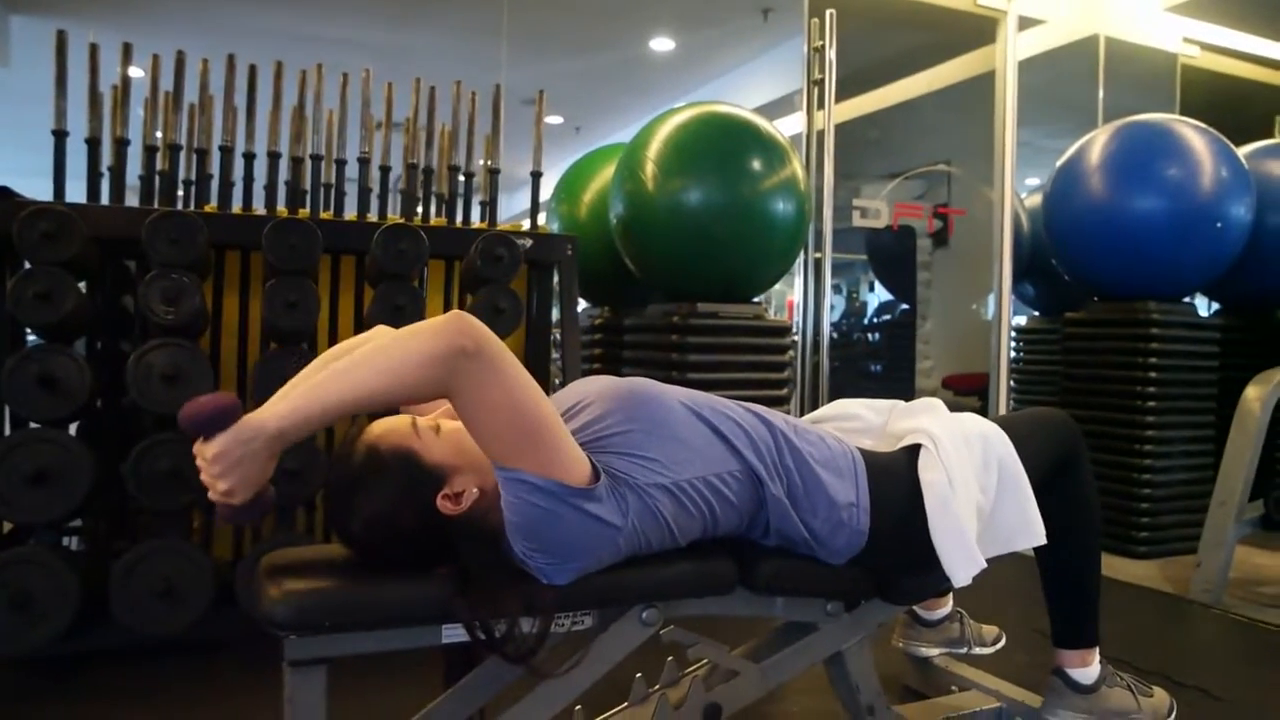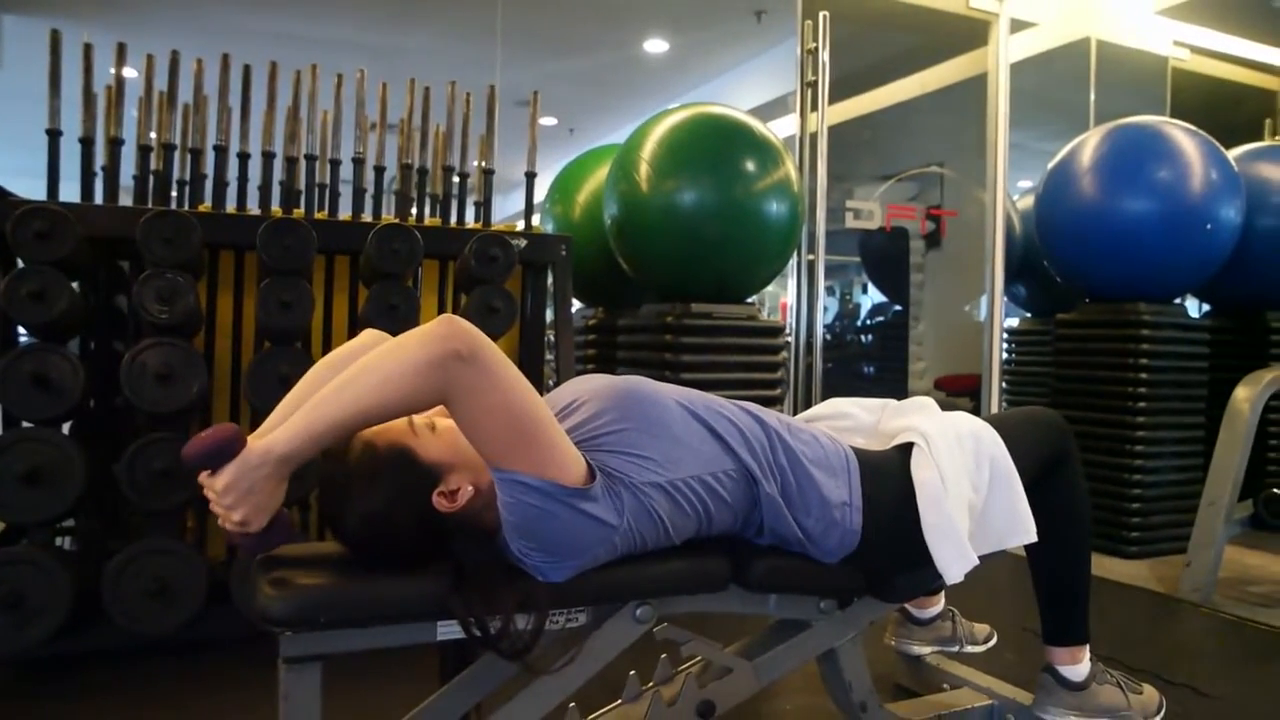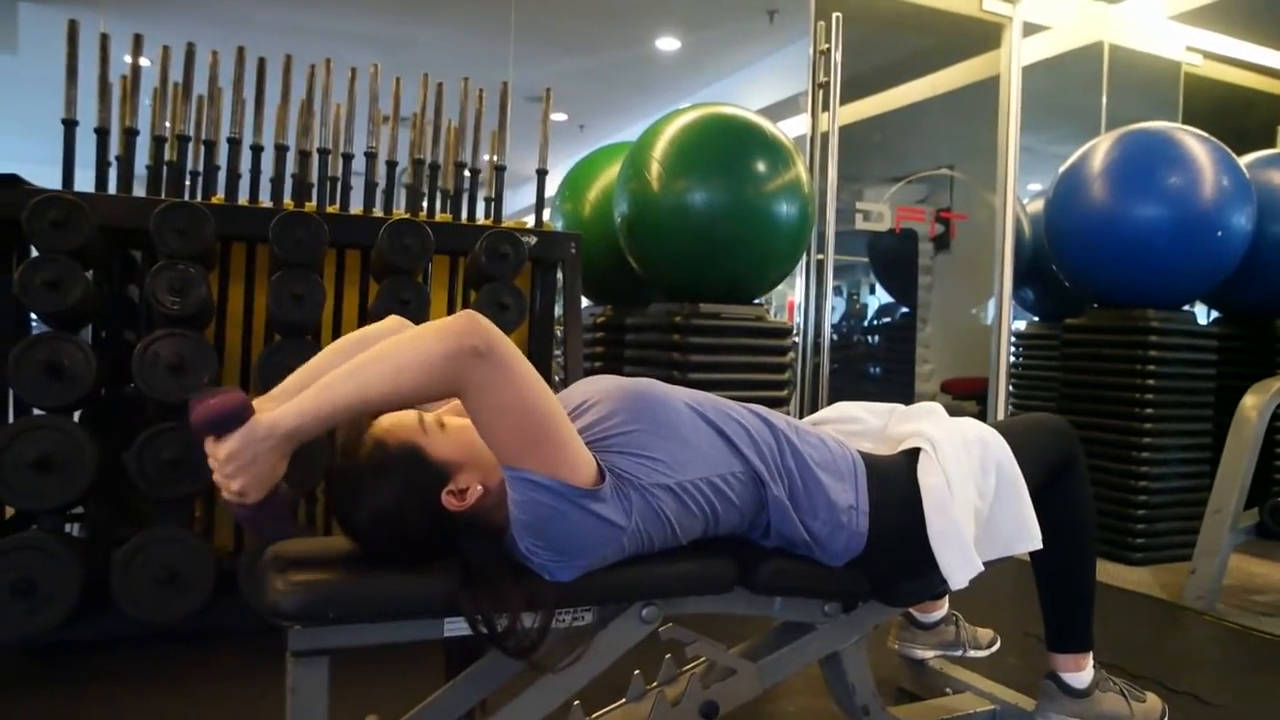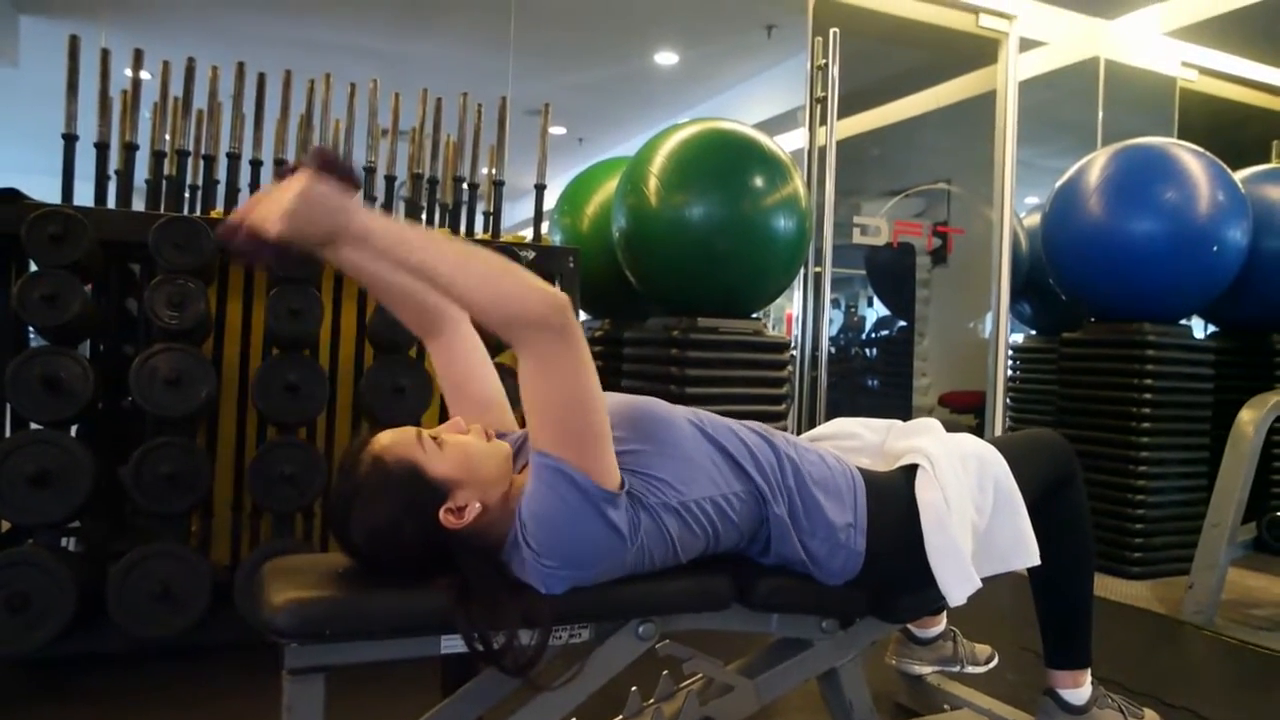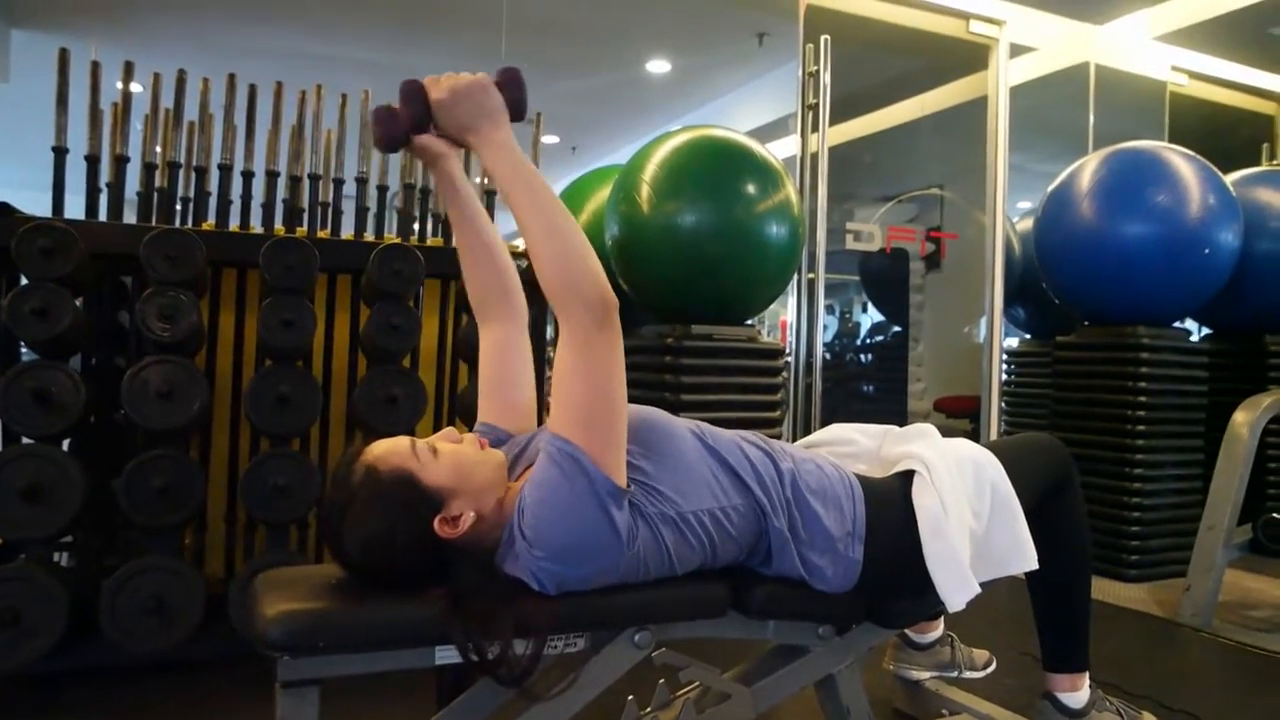
dt=0.5s
person 1, frame 1
left shoulder: (492, 477)
right shoulder: (555, 521)
left elbow: (386, 342)
right elbow: (458, 342)
left wrist: (262, 416)
right wrist: (263, 436)
right hip: (855, 508)
left knee: (932, 418)
right knee: (1056, 438)
left ankle: (931, 617)
person 1, frame 2
left shoulder: (485, 481)
right shoulder: (551, 520)
left elbow: (377, 344)
right elbow: (452, 345)
left wrist: (259, 440)
right wrist: (270, 460)
right hip: (848, 507)
left knee: (923, 421)
right knee: (1045, 436)
left ankle: (922, 615)
person 1, frame 3
left shoulder: (499, 476)
right shoulder: (556, 520)
left elbow: (403, 333)
right elbow: (470, 342)
left wrist: (276, 409)
right wrist: (267, 428)
right hip: (856, 511)
left knee: (921, 417)
right knee: (1051, 441)
left ankle: (927, 621)
person 1, frame 4
left shoulder: (509, 476)
right shoulder: (560, 529)
left elbow: (445, 326)
right elbow: (546, 317)
left wrist: (340, 237)
right wrist: (347, 217)
right hip: (851, 530)
left knee: (916, 441)
right knee: (1048, 458)
left ankle: (924, 636)
person 1, frame 5
left shoulder: (505, 472)
right shoulder: (564, 525)
left elbow: (503, 314)
right elbow: (590, 310)
left wrist: (447, 172)
right wrist: (491, 142)
right hip: (847, 535)
left knee: (921, 443)
right knee: (1047, 461)
left ankle: (922, 639)
